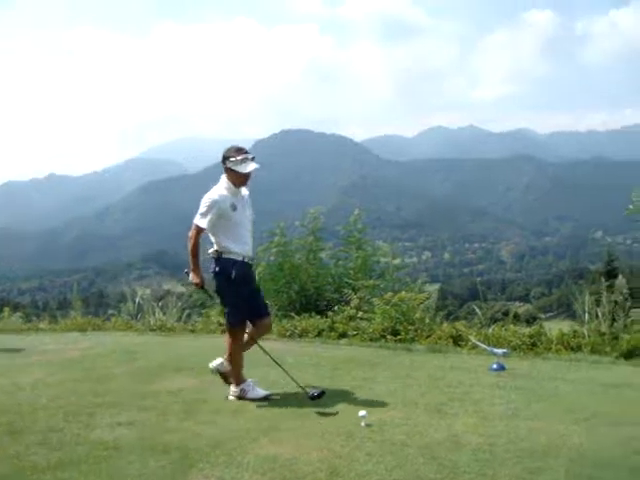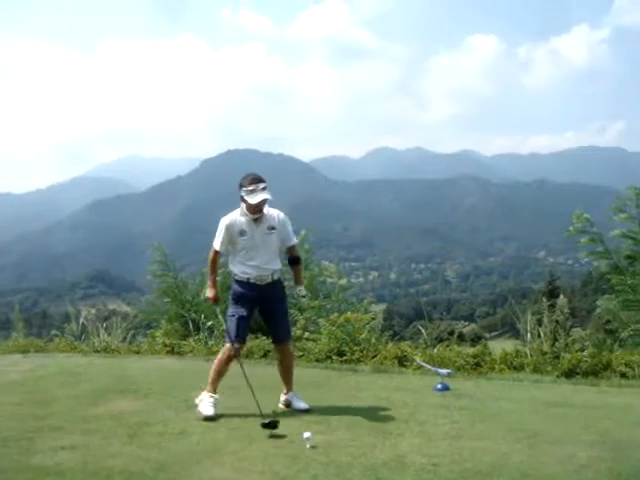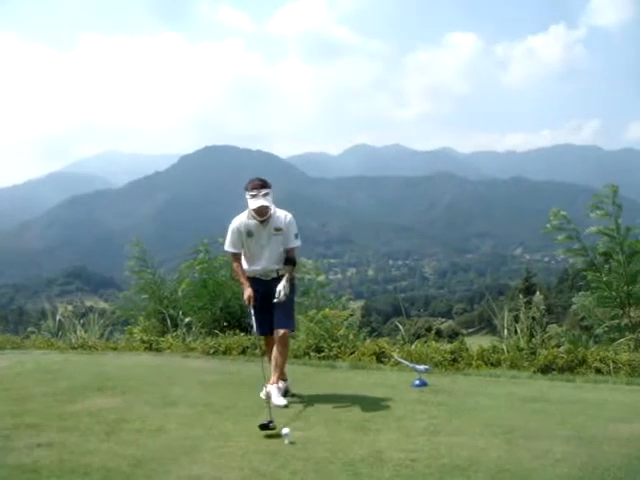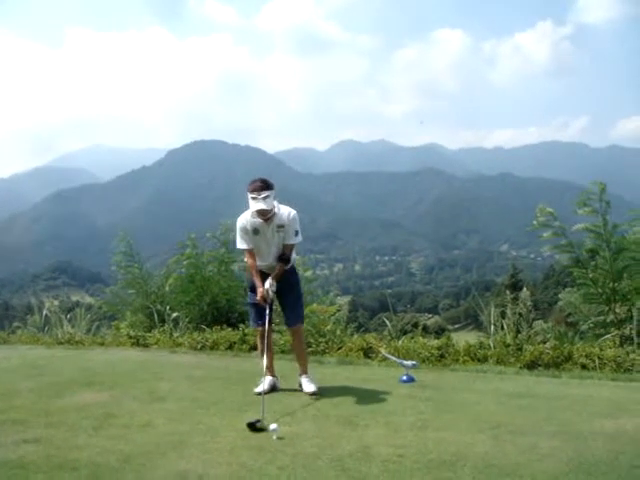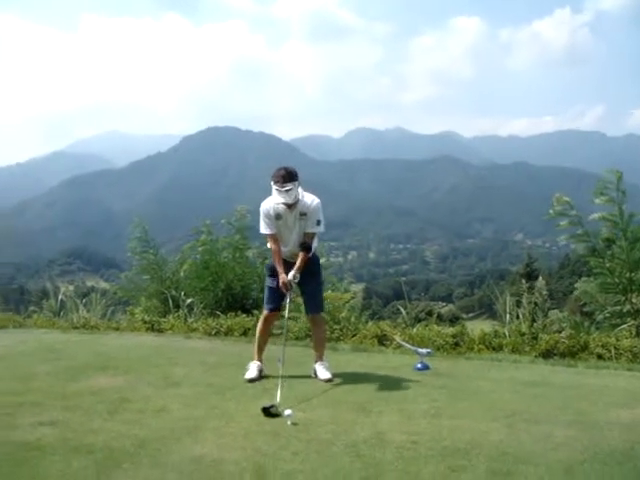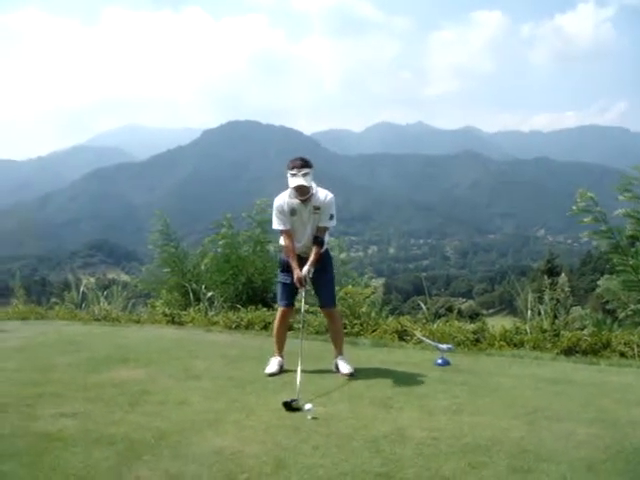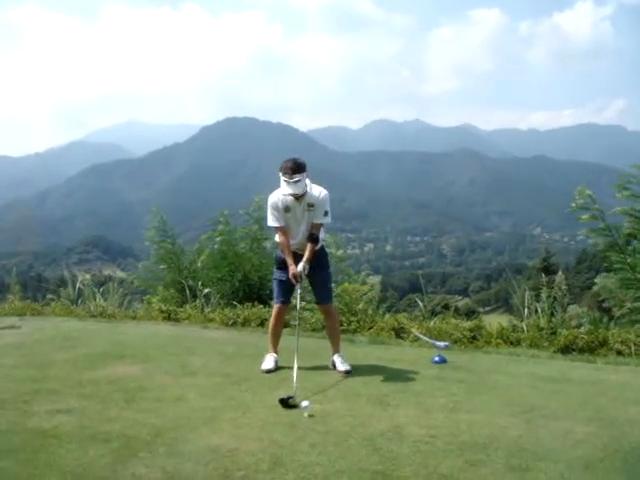
dt=0.5s
person 1, frame 1
left shoulder: (244, 194)
right shoulder: (216, 198)
right elbow: (194, 234)
right wrist: (195, 270)
left hip: (243, 266)
right hip: (228, 267)
left knee: (263, 323)
right knee: (238, 328)
left ankle: (225, 364)
right ankle: (239, 384)
person 1, frame 2
left shoulder: (279, 218)
right shoulder: (230, 222)
left elbow: (292, 253)
right elbow: (215, 254)
left wrist: (299, 283)
right wrist: (211, 286)
left hip: (273, 286)
right hip: (243, 288)
left knee: (284, 345)
right knee: (234, 346)
left ankle: (288, 394)
right ankle: (208, 394)
person 1, frame 3
left shoulder: (285, 219)
right shoulder: (239, 224)
left elbow: (291, 255)
right elbow: (236, 259)
left wrist: (286, 282)
right wrist: (246, 287)
left hip: (279, 281)
right hip: (254, 283)
left knee: (282, 334)
right knee: (267, 337)
left ankle: (273, 384)
right ankle: (282, 379)
person 1, frame 4
left shoulder: (289, 215)
right shoulder: (244, 221)
left elbow: (287, 254)
right elbow: (250, 257)
left wrist: (273, 281)
right wrist: (259, 286)
left hip: (285, 274)
right hip: (259, 275)
left knee: (296, 327)
right knee: (262, 329)
left ankle: (304, 376)
right ankle: (270, 377)
person 1, frame 5
left shoulder: (313, 204)
right shoulder: (267, 206)
left elbow: (308, 243)
right elbow: (274, 243)
left wrist: (296, 272)
right wrist: (281, 273)
left hip: (307, 262)
right hip: (279, 261)
left knee: (315, 315)
right knee: (269, 313)
left ankle: (319, 363)
right ankle: (256, 362)
person 1, frame 6
left shoulder: (326, 199)
right shoulder: (281, 202)
left elbow: (320, 237)
right elbow: (286, 238)
left wrist: (309, 266)
right wrist: (295, 269)
left hip: (319, 256)
right hip: (291, 257)
left knee: (330, 309)
right knee: (284, 309)
left ankle: (339, 358)
right ankle: (277, 357)
person 1, frame 7
left shoulder: (321, 195)
right shoulder: (275, 199)
left elbow: (315, 234)
right elbow: (282, 234)
left wrist: (305, 263)
right wrist: (291, 265)
left hip: (314, 253)
right hip: (287, 255)
left knee: (327, 306)
right knee: (280, 306)
left ankle: (337, 355)
right ankle: (272, 354)
